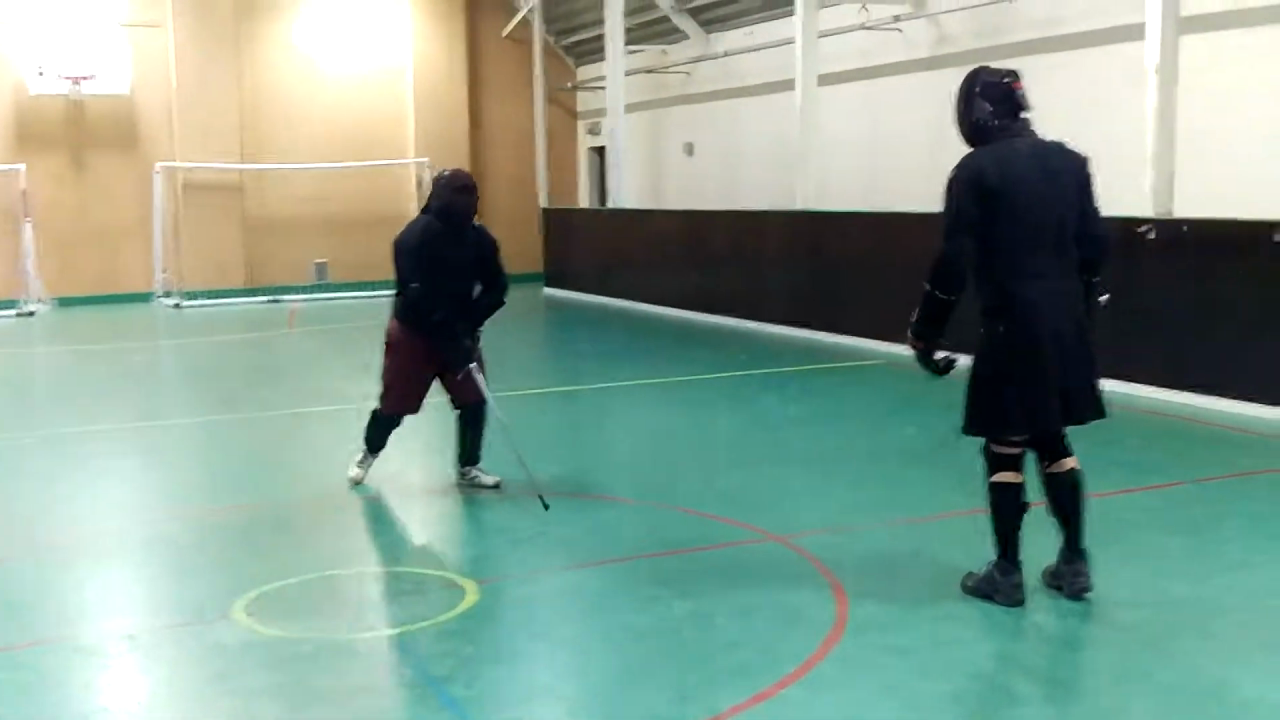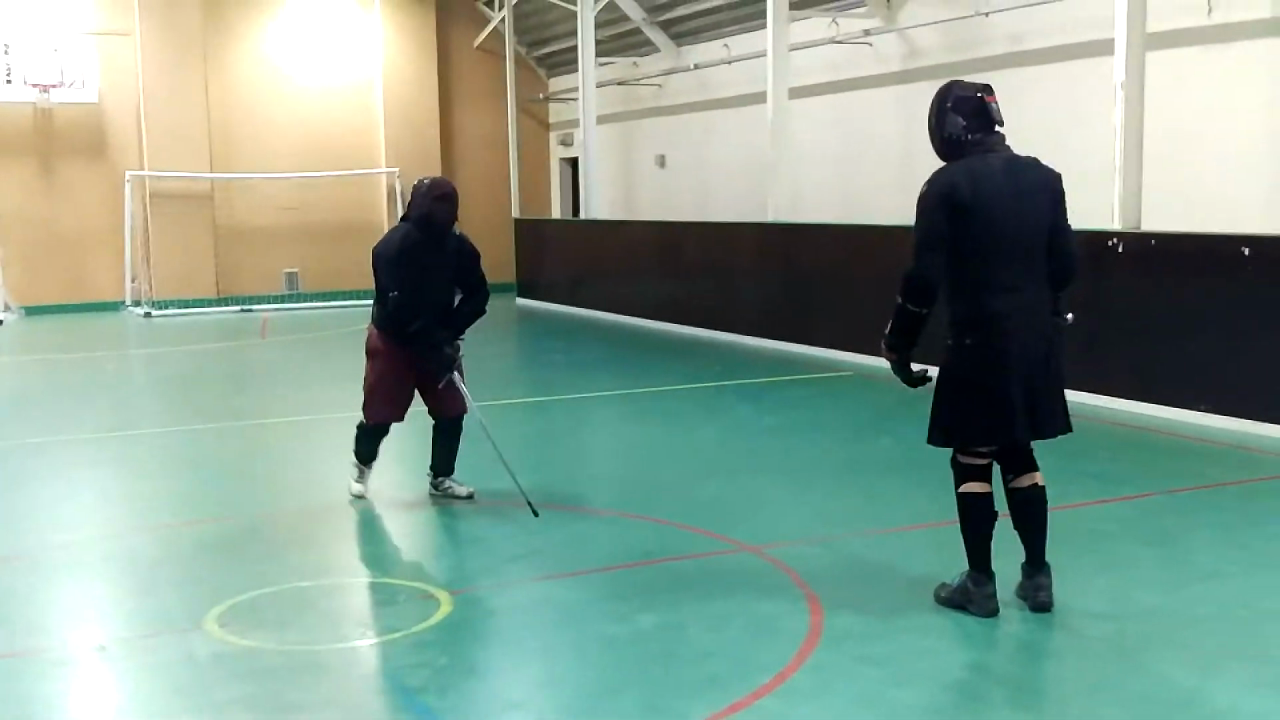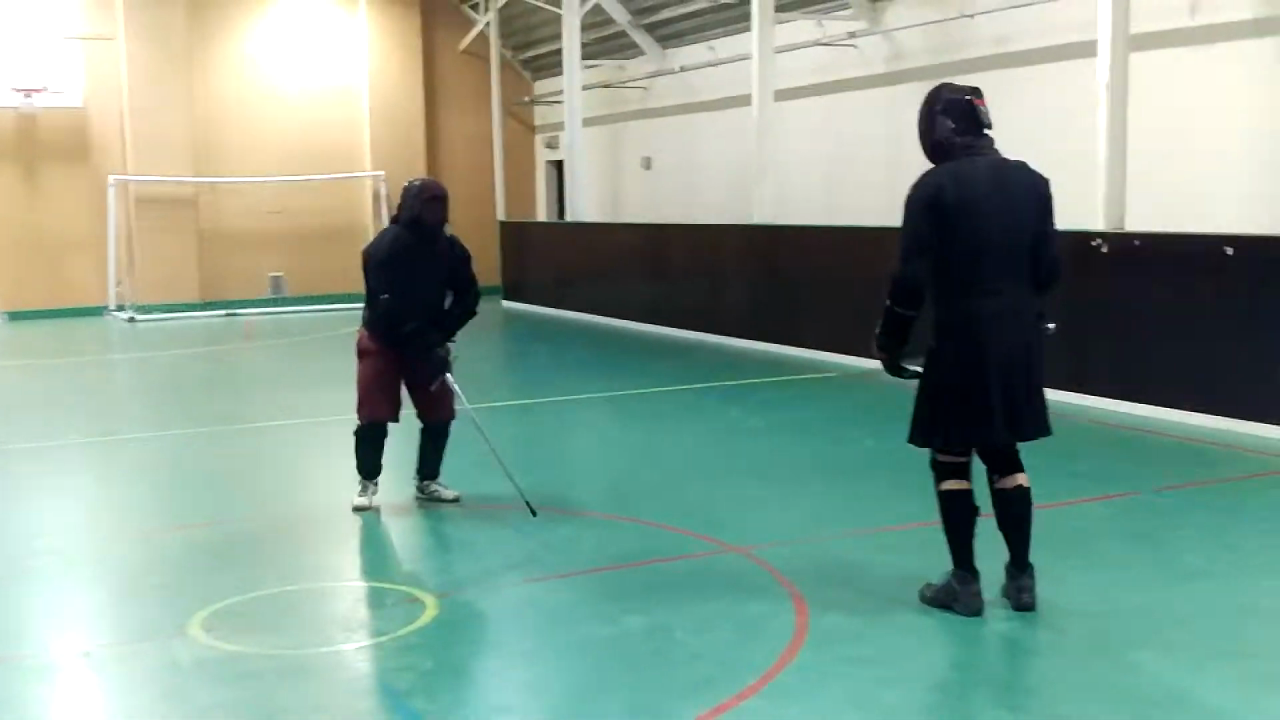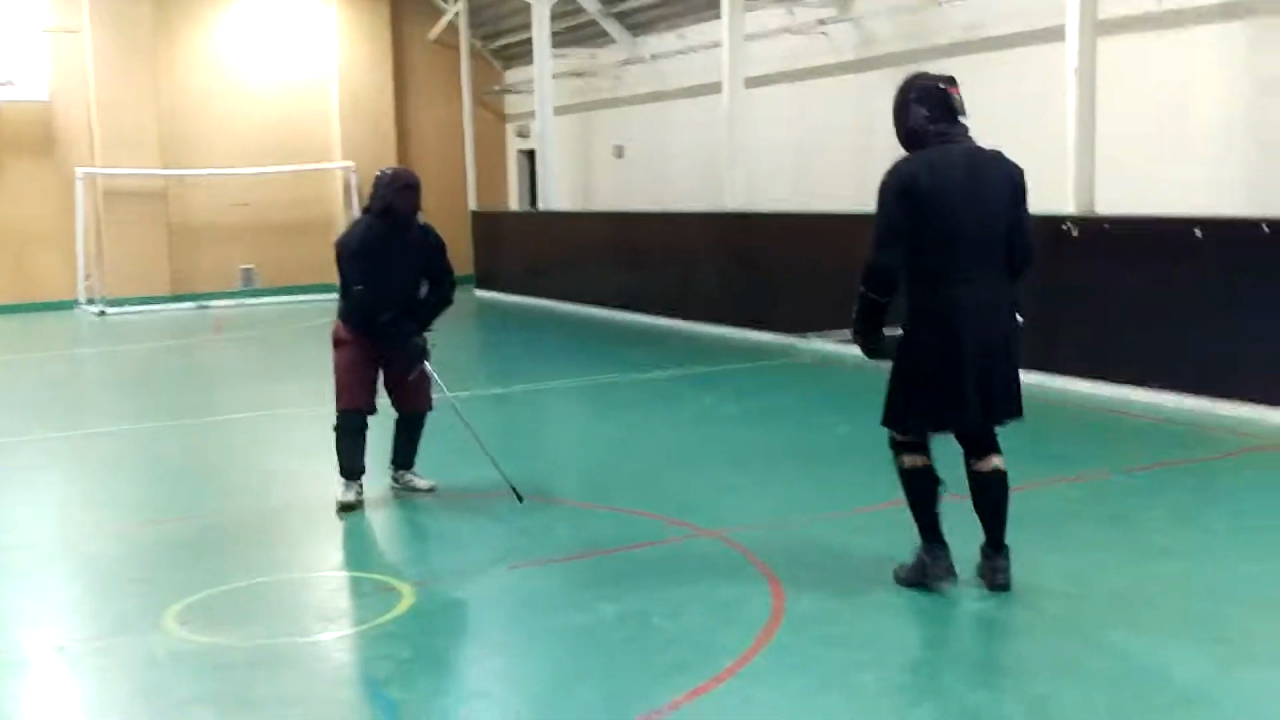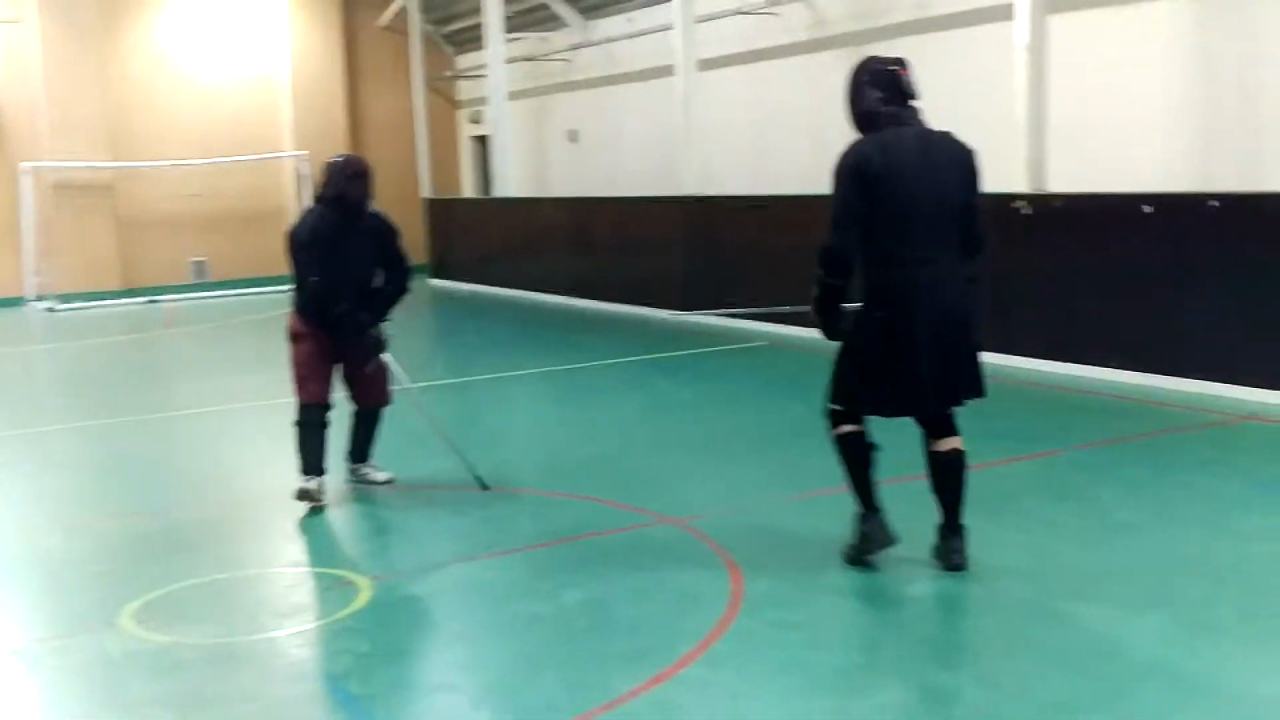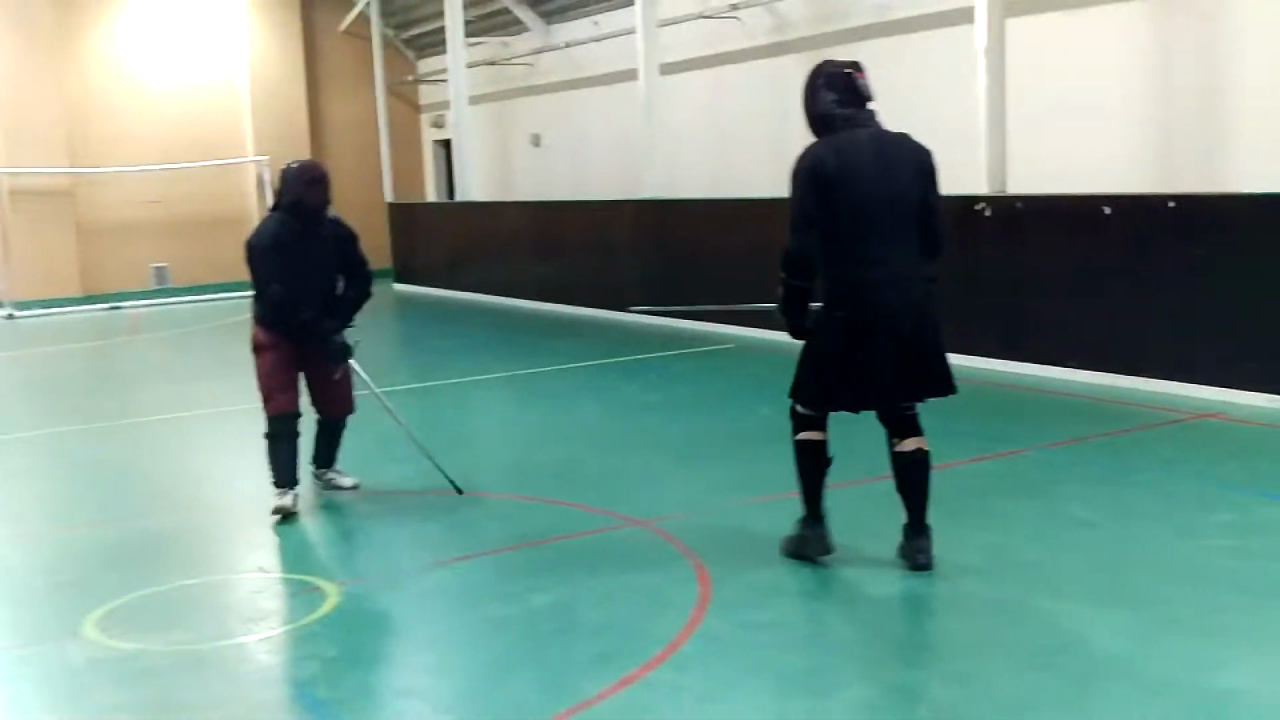
dt=0.1s
person 1, frame 1
left shoulder: (976, 170)
right shoulder: (1069, 162)
left elbow: (953, 263)
right elbow: (1094, 249)
left wrist: (924, 332)
left hip: (1012, 328)
right hip: (1066, 325)
left knee: (1005, 450)
right knee: (1054, 441)
left ankle: (1007, 572)
right ankle: (1073, 561)
person 1, frame 2
left shoulder: (948, 184)
right shoulder: (1042, 178)
left elbow: (925, 276)
right elbow: (1063, 265)
left wrist: (898, 343)
left hip: (980, 340)
right hip: (1035, 338)
left knee: (972, 462)
right knee: (1020, 456)
left ankle: (980, 583)
right ankle: (1037, 574)
person 1, frame 3
left shoulder: (934, 187)
right shoulder: (1030, 182)
left elbow: (912, 277)
right elbow: (1047, 269)
left wrist: (889, 342)
left hip: (963, 343)
right hip: (1019, 340)
left knee: (950, 461)
right knee: (1004, 457)
left ankle: (965, 580)
right ankle: (1021, 576)
person 1, frame 4
left shoulder: (908, 175)
right shoulder: (1004, 170)
left elbow: (886, 263)
right elbow: (1020, 256)
left wrist: (867, 326)
left hip: (937, 328)
right hip: (993, 326)
left knee: (909, 438)
right knee: (981, 440)
left ankle: (934, 553)
right ankle: (996, 556)
person 1, frame 5
left shoulder: (862, 157)
right shoulder: (956, 152)
left elbow: (841, 246)
right elbow: (972, 238)
left wrist: (827, 308)
left hip: (892, 309)
right hip: (950, 307)
left knee: (845, 410)
right knee: (939, 419)
left ankle: (872, 517)
right ankle: (952, 536)
person 1, frame 6
left shoulder: (819, 159)
right shoulder: (913, 153)
left elbow: (803, 247)
right elbow: (933, 237)
left wrist: (793, 308)
left hip: (853, 310)
right hip: (911, 306)
left knee: (807, 412)
right knee: (902, 420)
left ankle: (814, 526)
right ankle: (917, 536)
person 2, frame 1
left shoulder: (478, 238)
right shoulder: (415, 237)
left elbow: (495, 288)
right elbow: (416, 295)
left wrist: (468, 325)
right wrist: (449, 334)
left hip: (455, 334)
right hip: (412, 333)
left knee: (473, 400)
right knee: (395, 404)
left ankle: (468, 466)
right ankle: (367, 454)
person 2, frame 2
left shoulder: (459, 246)
right shoulder: (394, 245)
left elbow: (476, 296)
right elbow: (394, 303)
left wrist: (449, 334)
right wrist: (429, 342)
left hip: (438, 341)
right hip: (393, 341)
left knee: (452, 412)
right knee: (379, 414)
left ankle: (441, 477)
right ankle: (362, 468)
person 2, frame 3
left shoulder: (450, 248)
right shoulder: (385, 248)
left elbow: (468, 298)
right elbow: (385, 306)
left wrist: (440, 337)
right wrist: (420, 344)
left hip: (428, 344)
right hip: (383, 343)
left knee: (439, 416)
right knee: (373, 418)
left ankle: (427, 481)
right ankle: (368, 483)
person 2, frame 4
left shoulder: (424, 237)
right shoulder: (358, 238)
left elbow: (443, 286)
right elbow: (360, 296)
left wrist: (416, 326)
right wrist: (396, 332)
left hip: (404, 334)
right hip: (359, 333)
left knee: (415, 407)
right knee: (352, 409)
left ankle: (402, 471)
right ankle: (351, 482)
person 2, frame 5
left shoulder: (376, 226)
right shoulder: (310, 229)
left elbow: (398, 276)
right elbow: (315, 289)
left wrist: (372, 316)
right wrist: (352, 324)
left hip: (359, 327)
right hip: (314, 326)
left knee: (373, 399)
right knee: (313, 403)
left ankle: (359, 464)
right ankle: (312, 476)
person 2, frame 6
left shoulder: (335, 231)
right shoulder: (269, 236)
left elbow: (360, 281)
right elbow: (277, 297)
left wrist: (335, 322)
right wrist: (317, 331)
left hip: (323, 334)
right hip: (277, 335)
left knee: (337, 407)
right knee: (282, 414)
left ankle: (324, 468)
right ankle: (285, 489)
